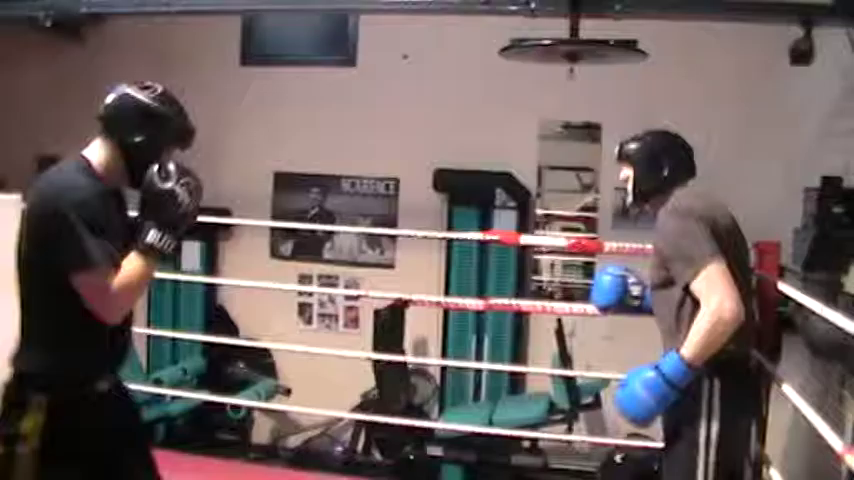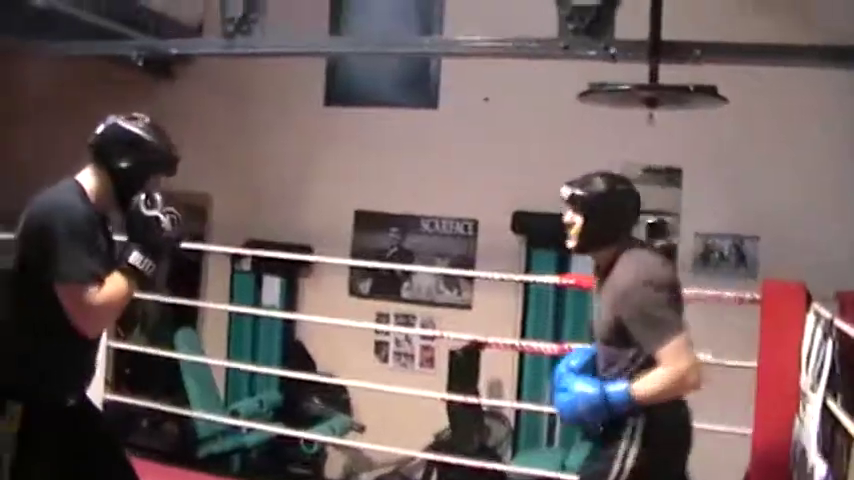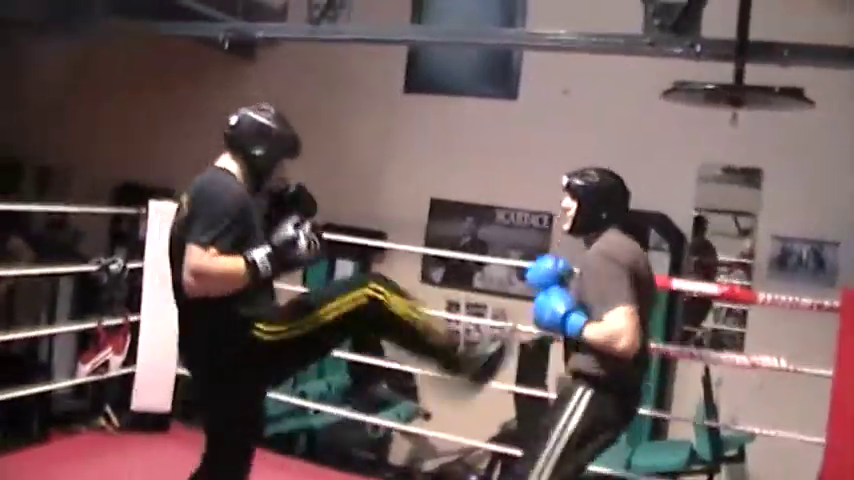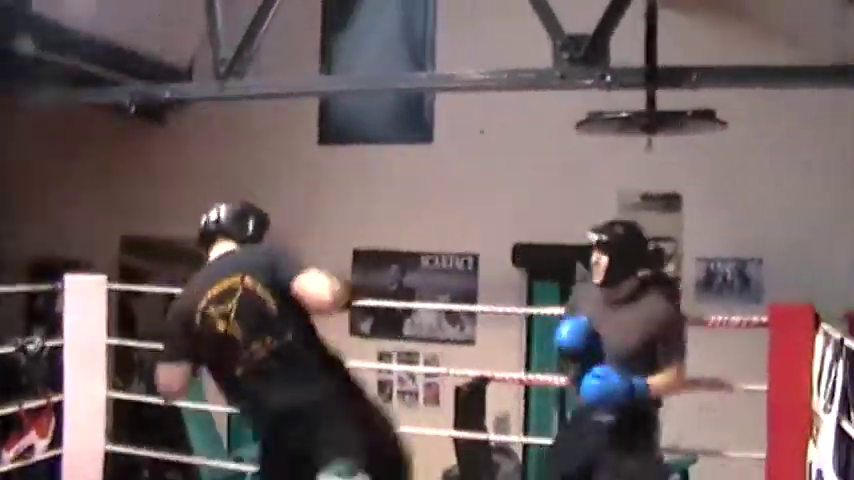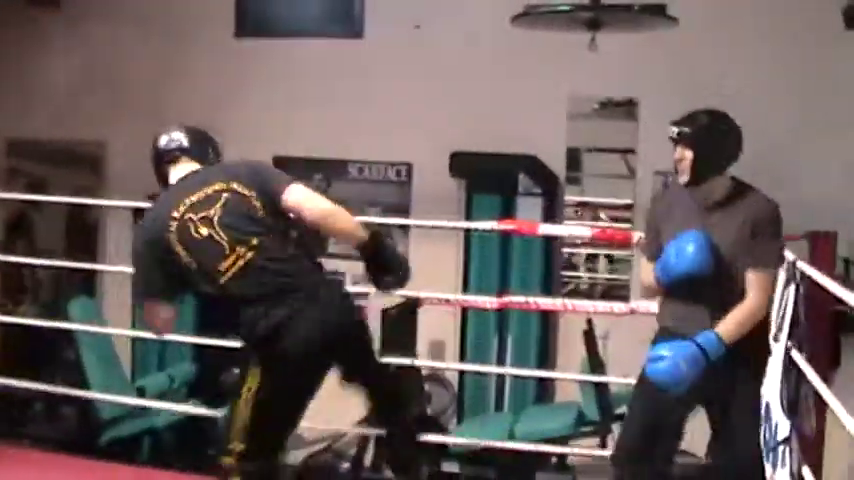
dt=0.5s
person 1, frame 1
left shoulder: (102, 189)
right shoulder: (70, 195)
left elbow: (118, 270)
right elbow: (109, 301)
left wrist: (157, 221)
right wrist: (160, 231)
left hip: (95, 388)
right hip: (51, 394)
person 1, frame 2
left shoulder: (86, 213)
right shoulder: (65, 213)
right elbow: (91, 315)
left wrist: (142, 249)
right wrist: (143, 255)
left hip: (63, 398)
person 1, frame 3
left shoulder: (204, 190)
right shoulder: (223, 192)
right elbow: (198, 276)
left wrist: (270, 231)
right wrist: (272, 255)
left hip: (215, 356)
right hip: (247, 343)
right knee: (373, 296)
right ankle: (468, 362)
person 1, frame 4
left shoulder: (185, 303)
right shoulder: (267, 258)
left elbow: (169, 387)
right elbow: (323, 297)
right wrist: (344, 292)
left hip: (280, 424)
right hip: (330, 402)
person 1, frame 5
left shoulder: (152, 226)
right shoulder: (249, 171)
left elbow: (159, 321)
right elbow: (316, 209)
right wrist: (374, 245)
left hip: (278, 346)
right hip: (327, 311)
right knee: (378, 381)
person 2, frame 1
left shoulder: (677, 215)
right shoulder: (697, 209)
left elbow: (724, 308)
left wrist: (668, 372)
right wrist: (641, 296)
left hip: (713, 388)
right hip: (728, 381)
person 2, frame 2
left shoulder: (634, 279)
right shoulder: (616, 264)
left elbow: (684, 373)
left wrist: (607, 397)
right wrist: (596, 358)
left hip: (643, 430)
right hip: (657, 424)
person 2, frame 3
left shoulder: (602, 257)
right shoulder: (614, 248)
left elbow: (624, 338)
left wrist: (569, 322)
right wrist: (552, 291)
left hip: (595, 390)
right hip: (603, 384)
person 2, frame 4
left shoulder: (658, 311)
right shoulder: (585, 296)
left elbow: (674, 378)
left wrist: (632, 388)
right wrist: (570, 346)
left hip: (634, 429)
right hip: (588, 419)
person 2, frame 5
left shoulder: (759, 212)
right shoulder: (665, 204)
left elbow: (757, 301)
right elbow: (647, 281)
left wrist: (704, 350)
right wrist: (666, 272)
left hip: (734, 354)
right hip: (675, 341)
